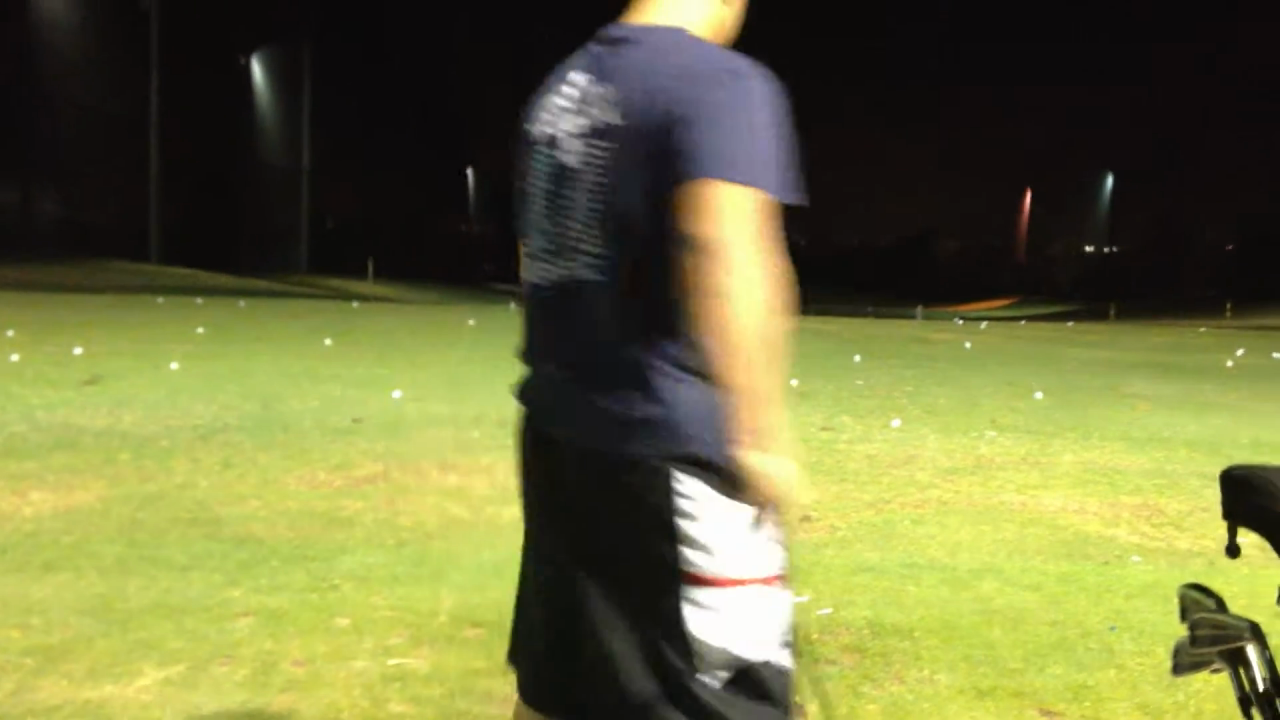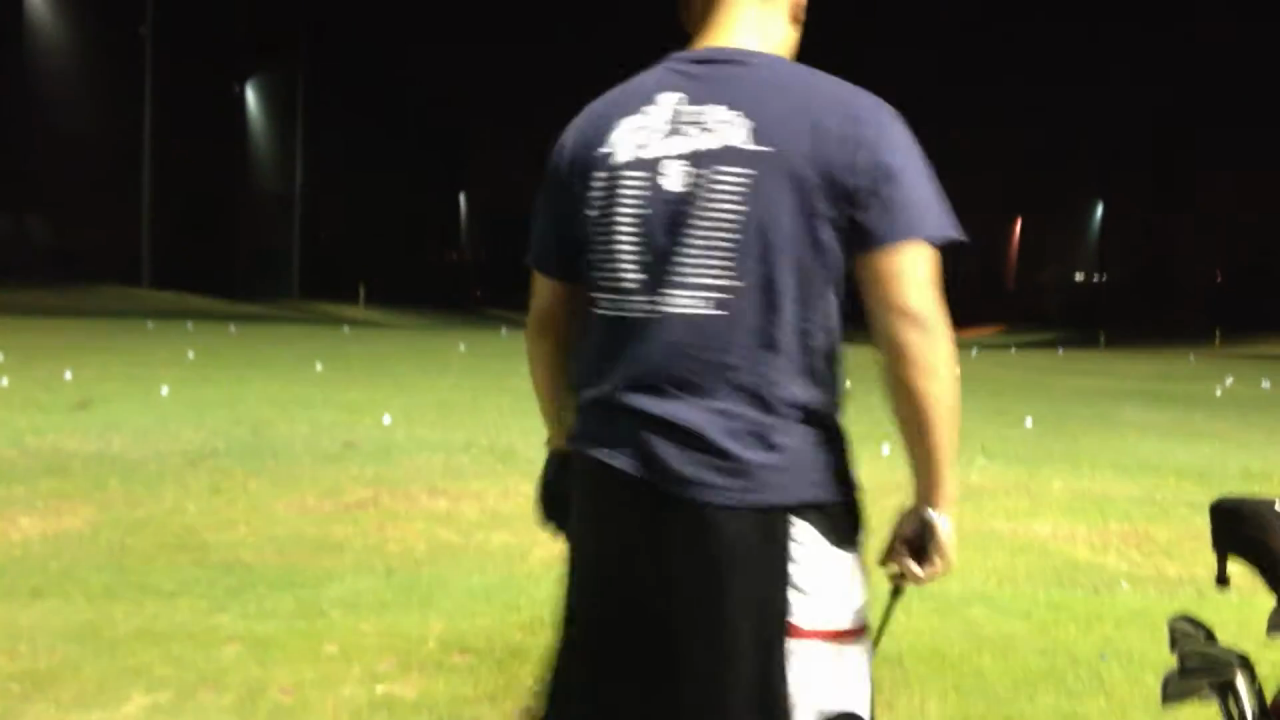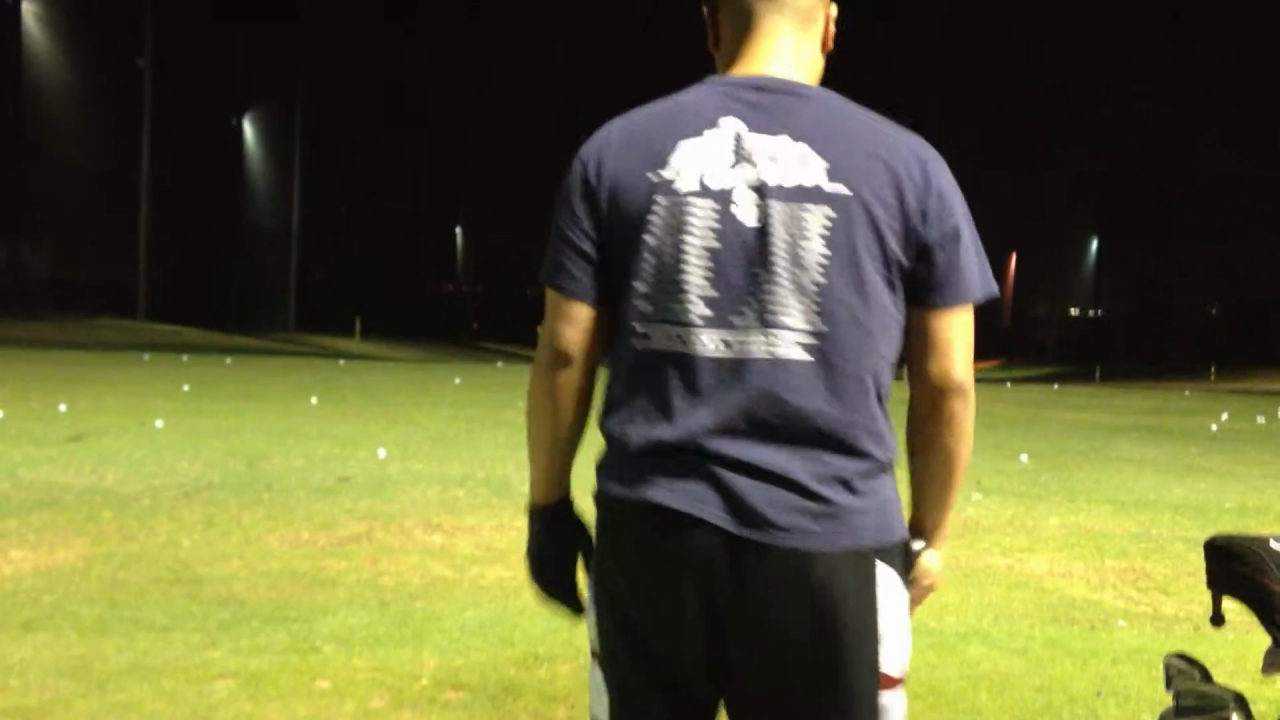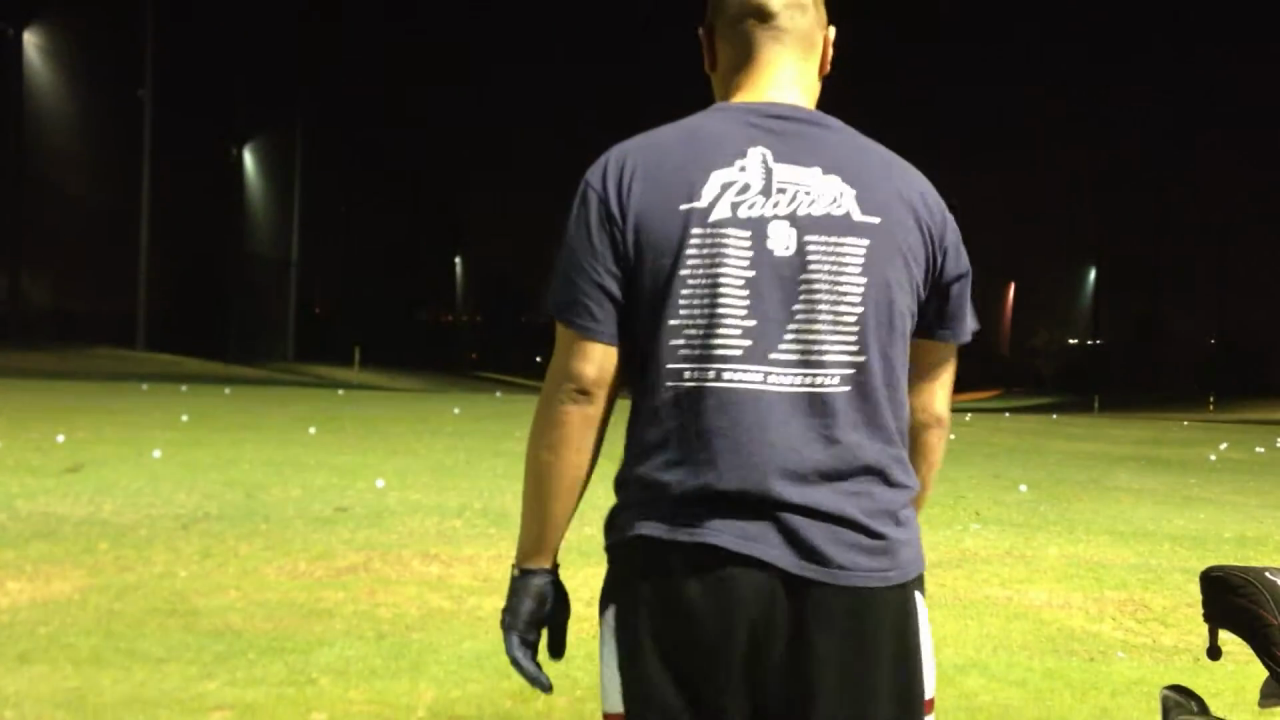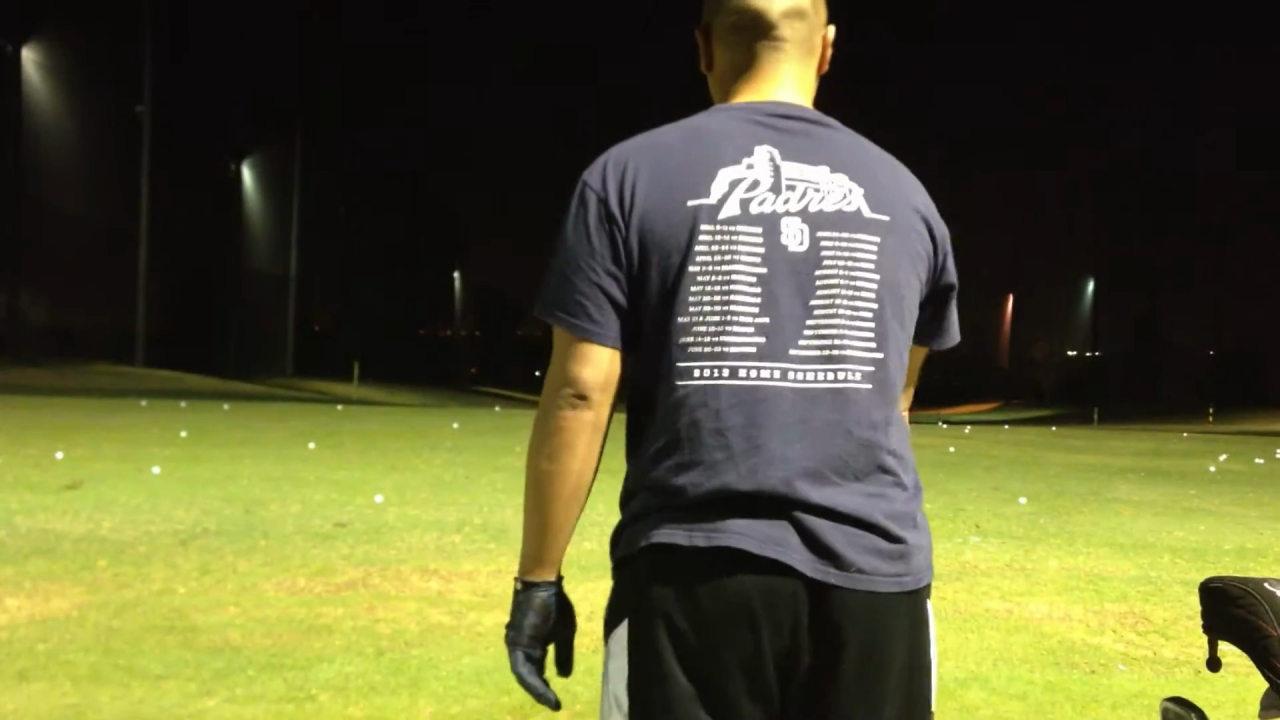
dt=0.2s
person 1, frame 1
left shoulder: (562, 90)
right shoulder: (724, 84)
right elbow: (723, 251)
right wrist: (758, 440)
left hip: (564, 441)
right hip: (673, 455)
person 1, frame 2
left shoulder: (595, 127)
right shoulder: (856, 123)
left elbow: (549, 320)
right elbow: (911, 316)
left wrist: (565, 449)
right wrist: (933, 498)
left hip: (616, 485)
right hip: (770, 502)
person 1, frame 3
left shoulder: (617, 149)
right shoulder: (908, 164)
left elbow: (566, 352)
right elbow: (947, 384)
left wrist: (548, 505)
right wrist: (926, 534)
left hip: (653, 528)
right hip: (830, 542)
person 1, frame 4
left shoulder: (628, 175)
right shoulder: (910, 193)
left elbow: (580, 389)
right elbow: (927, 414)
left wrist: (535, 566)
left hip: (676, 568)
right hip: (860, 574)
person 1, frame 5
left shoulder: (627, 176)
right shoulder: (904, 195)
left elbow: (580, 395)
left wrist: (538, 578)
left hip: (690, 575)
right hip: (874, 577)
